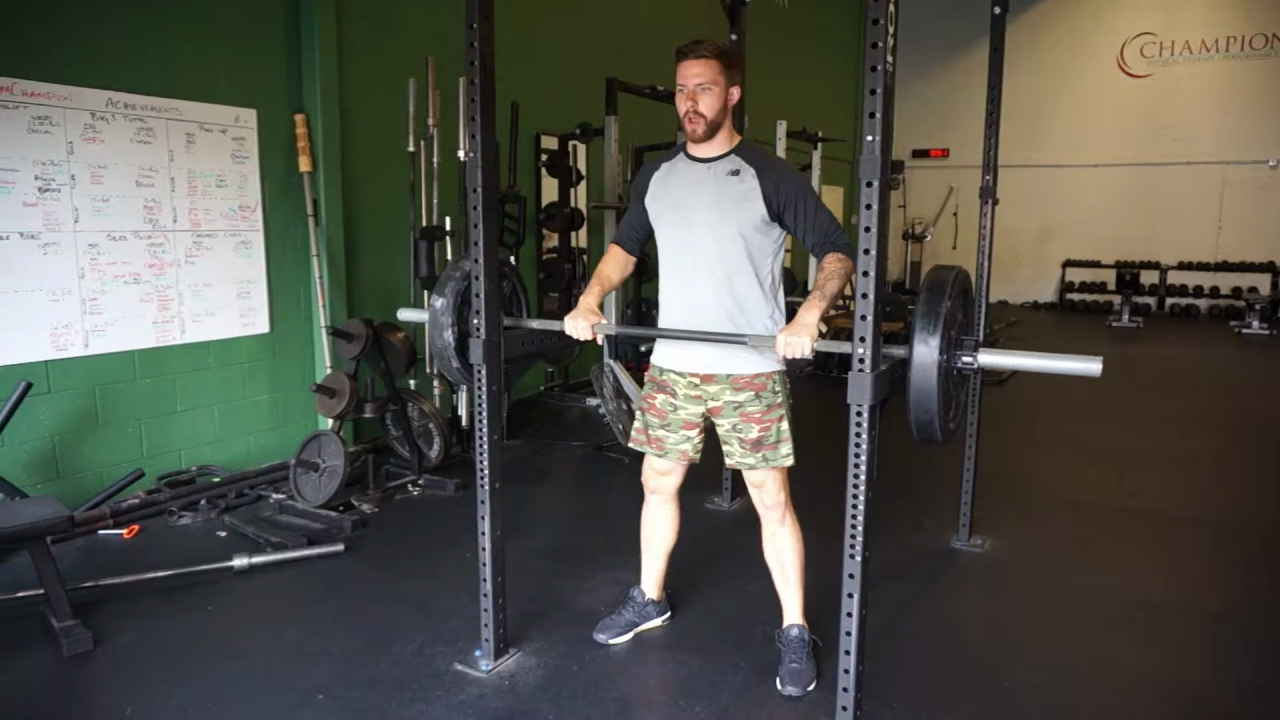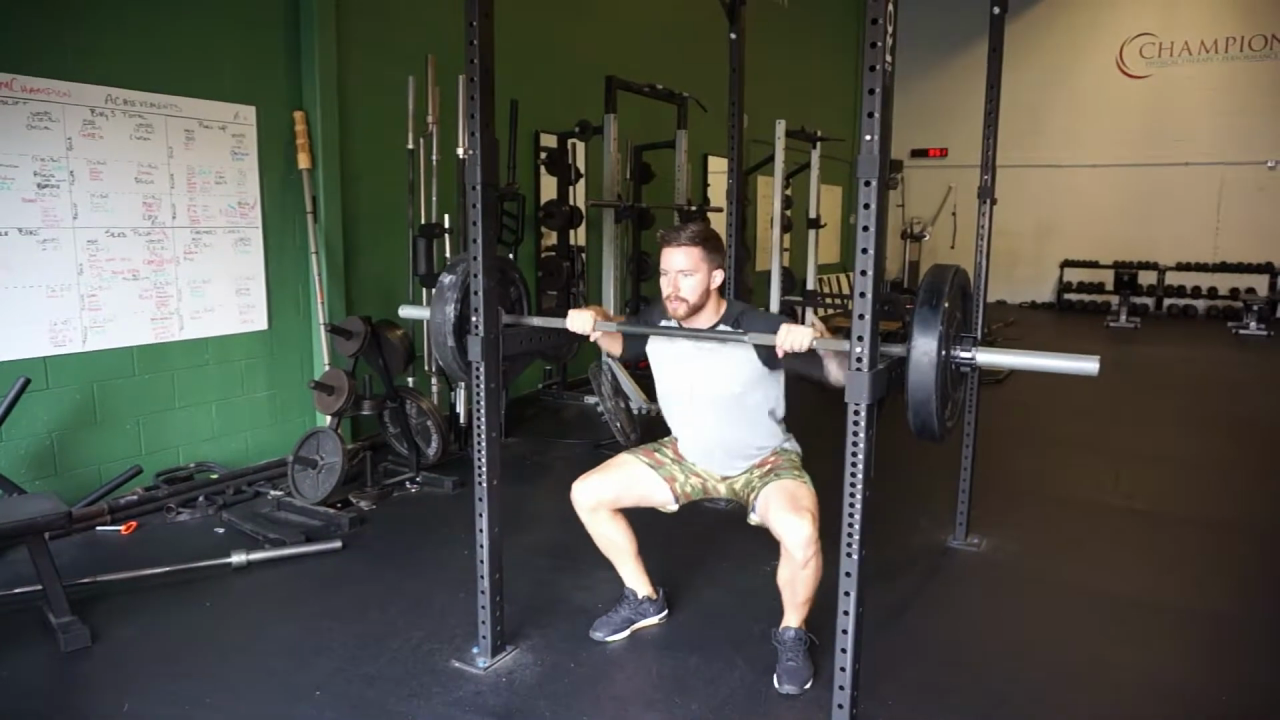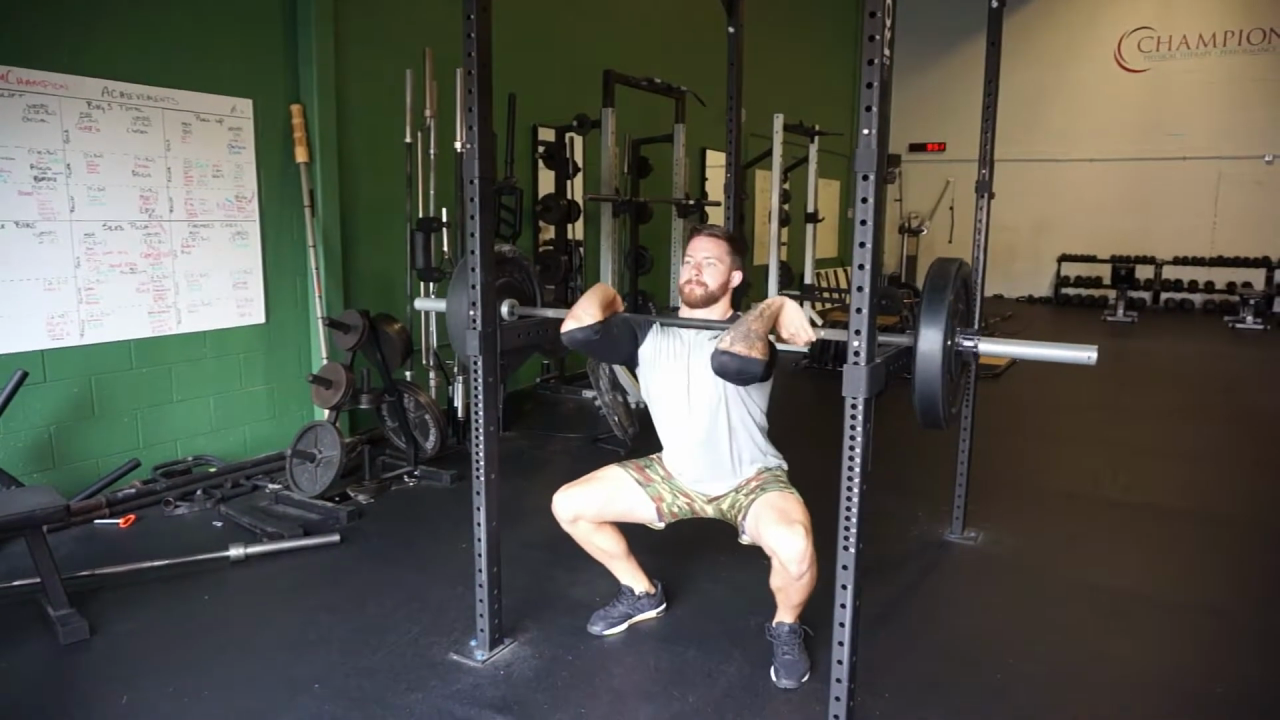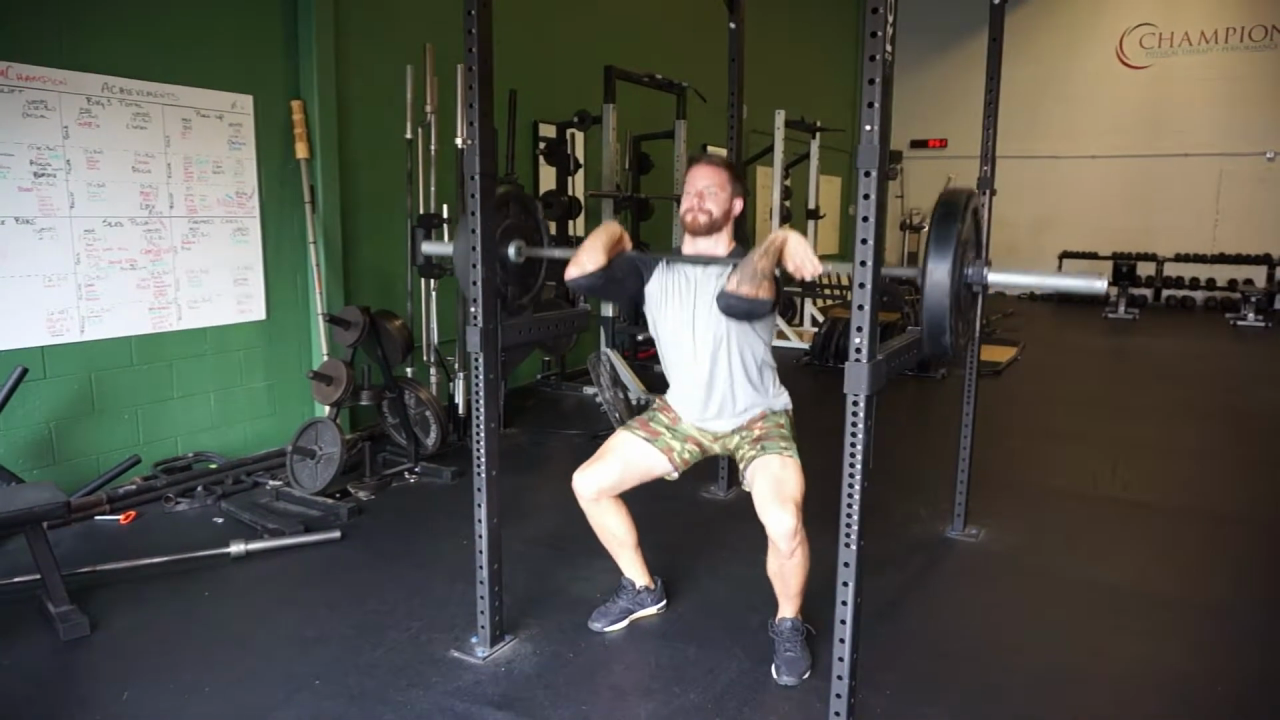
dt=1s
person 1, frame 1
left shoulder: (768, 174)
right shoulder: (657, 174)
left elbow: (836, 249)
right elbow: (625, 244)
left wrist: (809, 315)
right wrist: (590, 299)
left hip: (751, 369)
right hip: (672, 363)
left knee: (772, 499)
right knee: (658, 484)
left ankle: (795, 633)
right ankle: (649, 600)
person 1, frame 2
left shoulder: (759, 330)
right shoulder: (656, 324)
left elbow: (843, 373)
right elbow: (621, 345)
left wrist: (814, 341)
right wrist: (596, 322)
left hip: (763, 460)
right hip: (687, 455)
left knee: (799, 533)
right knee: (587, 495)
left ankle: (792, 634)
right ankle: (644, 599)
person 1, frame 3
left shoulder: (748, 338)
right shoulder: (650, 334)
left elbow: (730, 360)
right elbow: (577, 331)
left wrist: (775, 307)
right wrist: (605, 293)
left hip: (750, 479)
right hip: (675, 475)
left knee: (794, 547)
right knee: (568, 506)
left ankle: (786, 629)
right ankle: (642, 594)
person 1, frame 4
left shoulder: (752, 267)
right shoulder: (653, 269)
left elbow: (736, 300)
right elbow: (581, 278)
left wrist: (779, 243)
right wrist: (610, 233)
left hip: (754, 416)
right hip: (681, 412)
left knee: (784, 525)
right knee: (589, 483)
left ankle: (788, 625)
right ankle: (643, 589)
